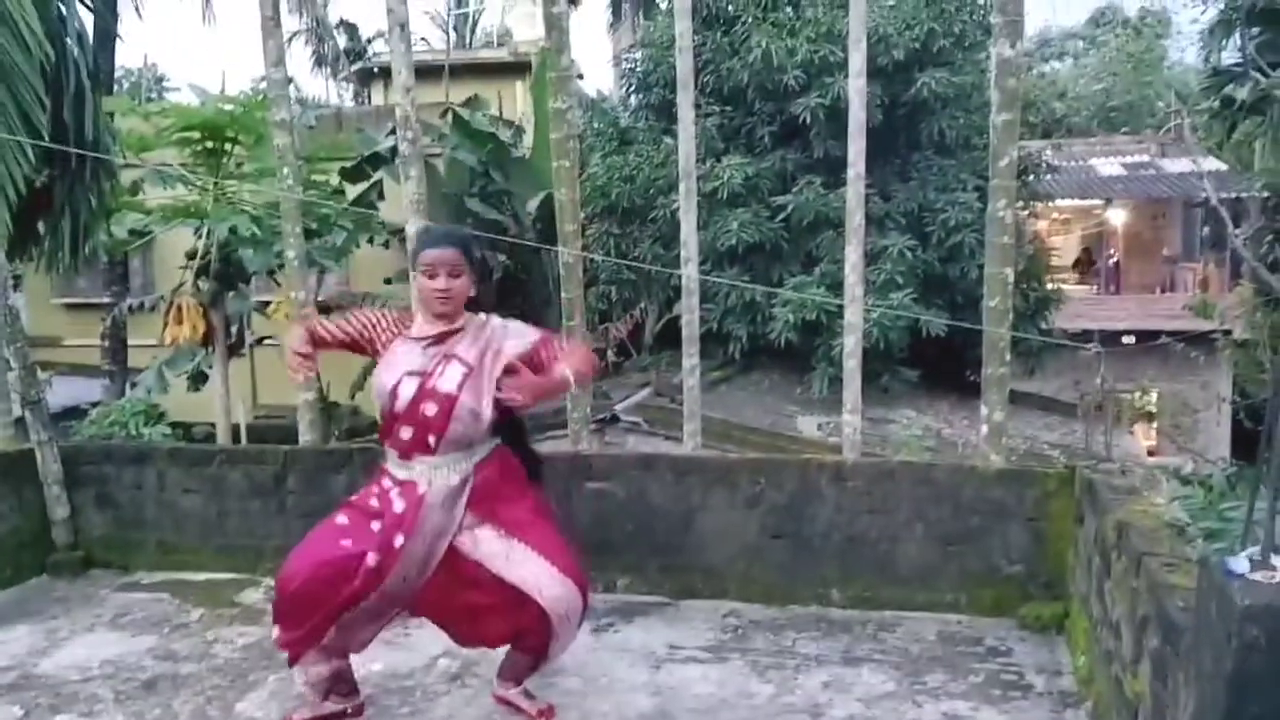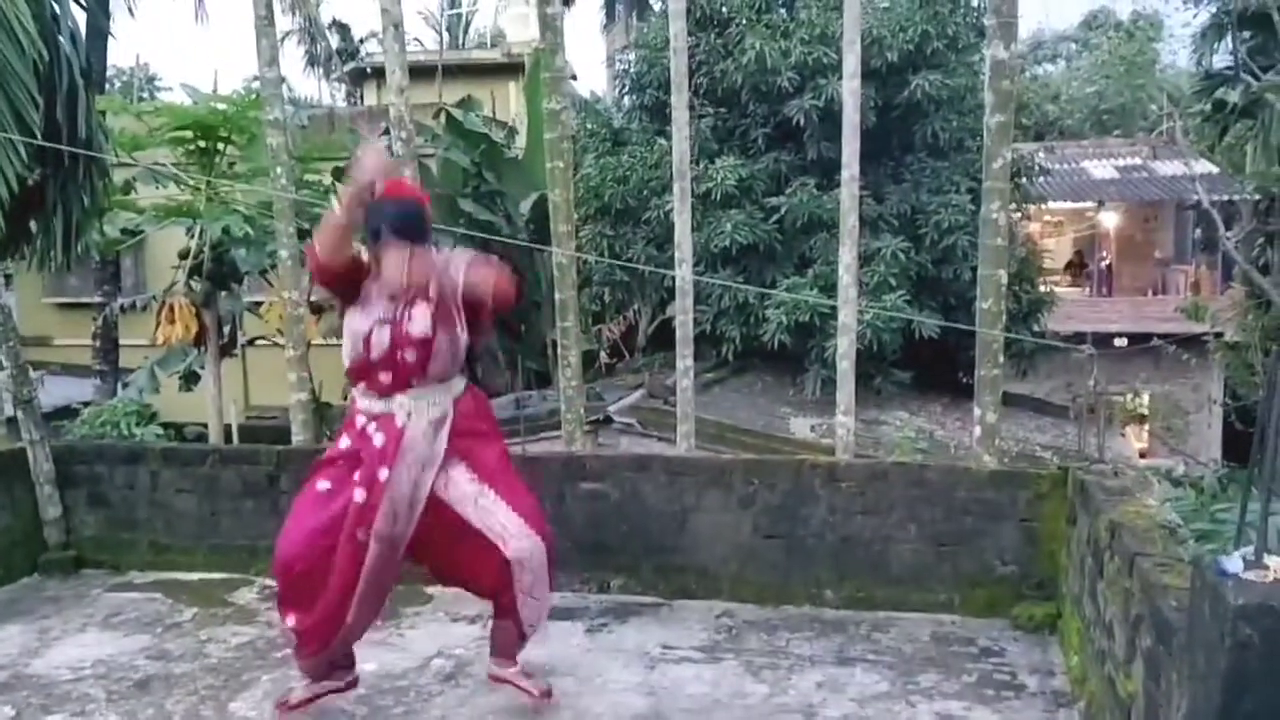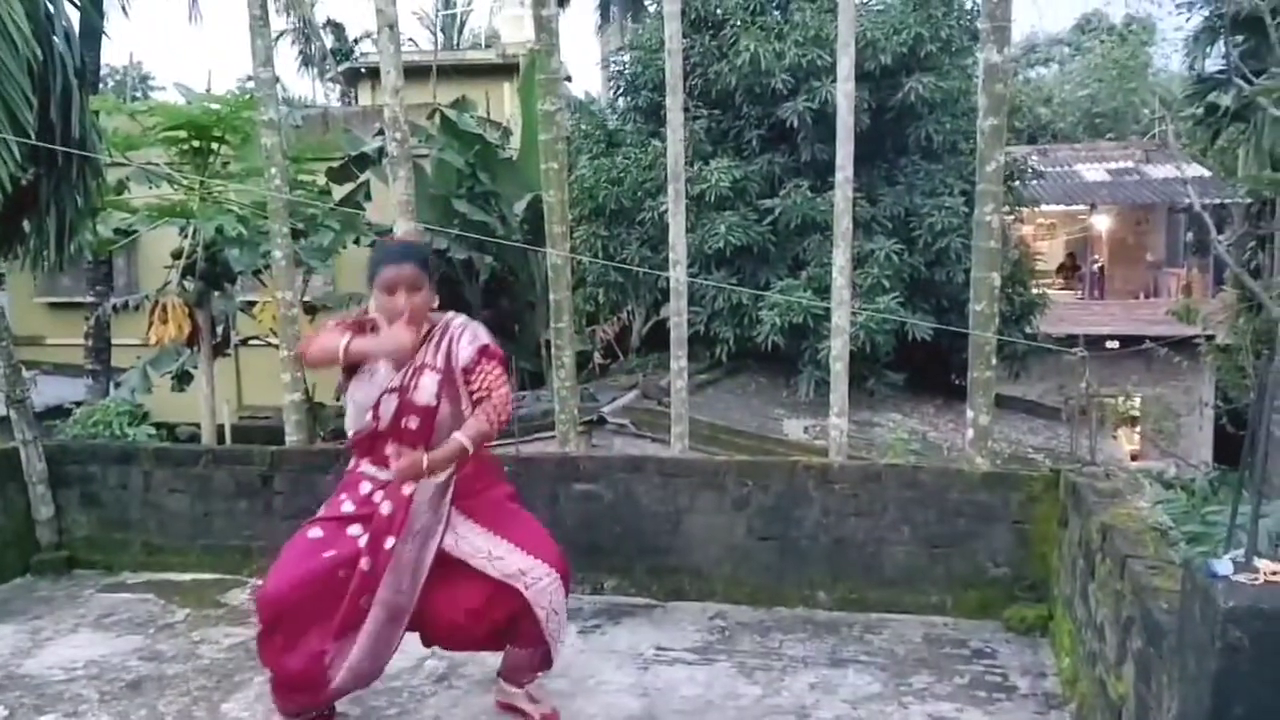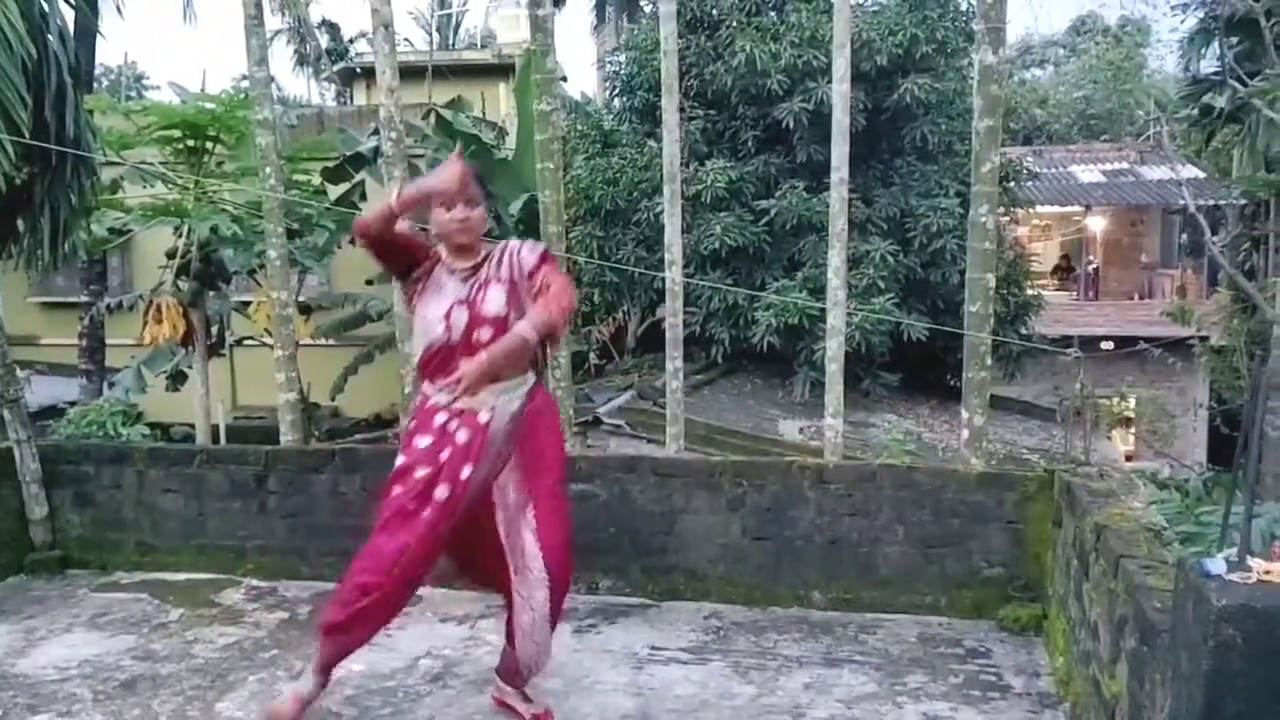
dt=0.4s
person 1, frame 1
left shoulder: (496, 338)
right shoulder: (387, 332)
left elbow: (582, 359)
right elbow: (317, 329)
left wrist: (545, 384)
right wrist: (301, 344)
left hip: (479, 493)
right hip: (400, 494)
left knee: (560, 595)
right knee: (303, 581)
person 1, frame 2
left shoulder: (454, 269)
right shoulder: (355, 273)
left elbow: (501, 289)
right elbow: (321, 259)
left wrist: (428, 269)
right wrist: (357, 188)
left hip: (450, 429)
right hip: (373, 435)
left knee: (520, 542)
right knee: (306, 550)
left ankle: (506, 661)
right ankle: (329, 670)
person 1, frame 3
left shoulder: (461, 337)
right shoulder: (360, 334)
left elbow: (498, 405)
right elbow: (310, 349)
left wrist: (434, 459)
right wrist: (370, 347)
left hip: (454, 488)
right hip: (373, 494)
left knee: (542, 574)
right knee: (286, 594)
person 1, frame 4
left shoulder: (520, 258)
right shoulder: (420, 266)
left elbow: (559, 301)
right elbow: (371, 231)
left wrist: (493, 358)
right wrist: (420, 191)
left hip: (519, 423)
right hip: (441, 427)
left knee: (540, 557)
right knee: (398, 549)
